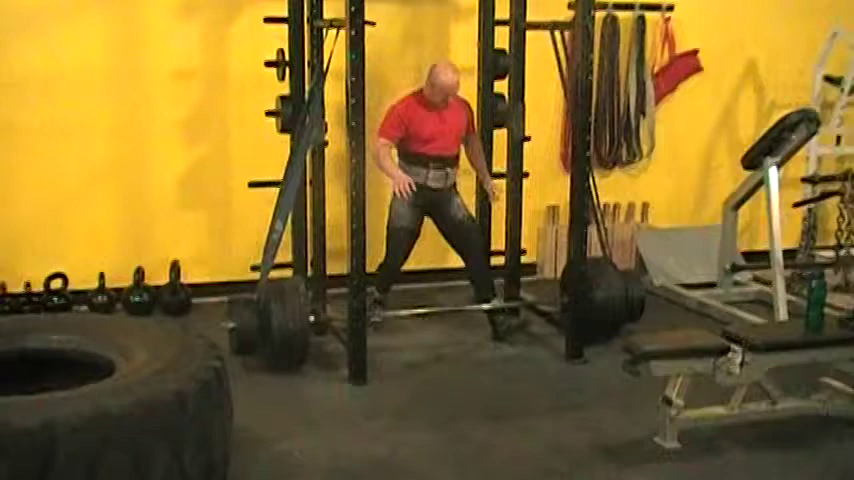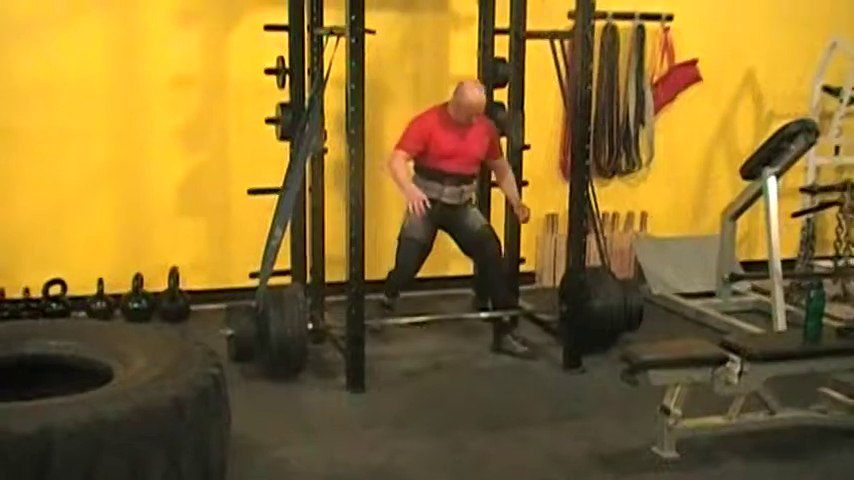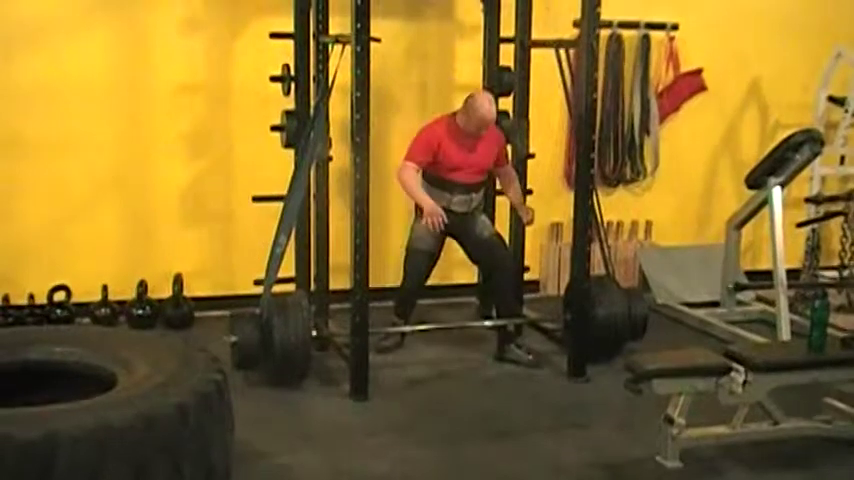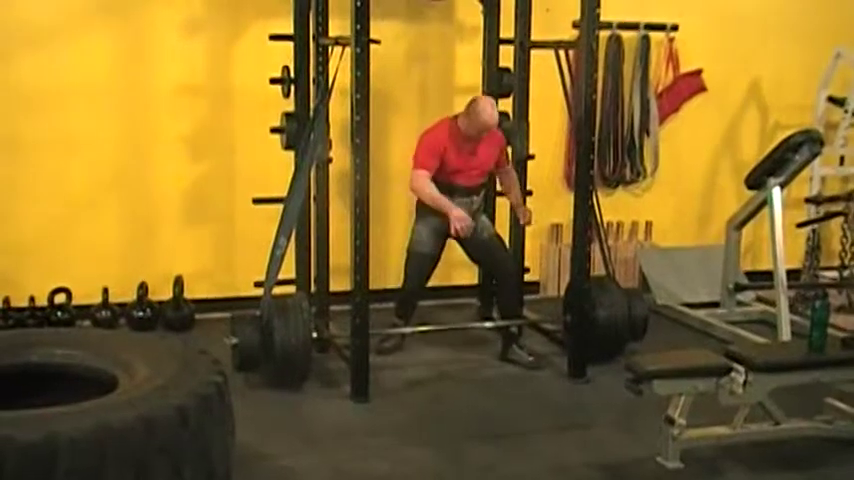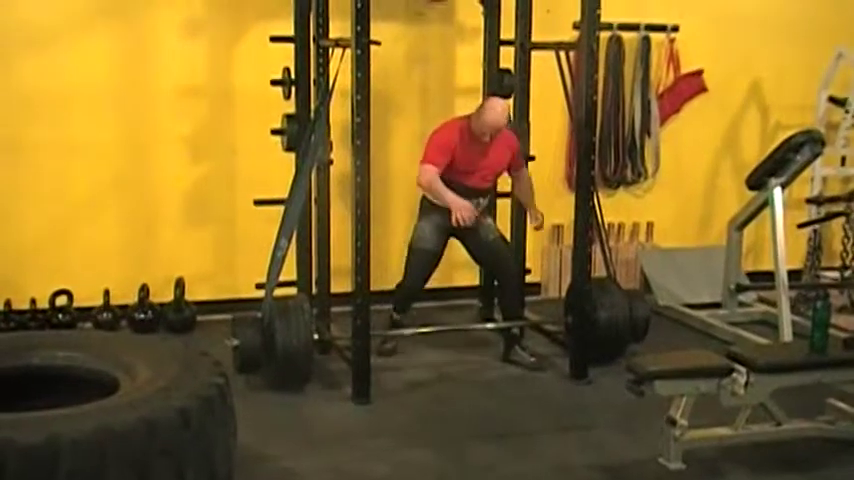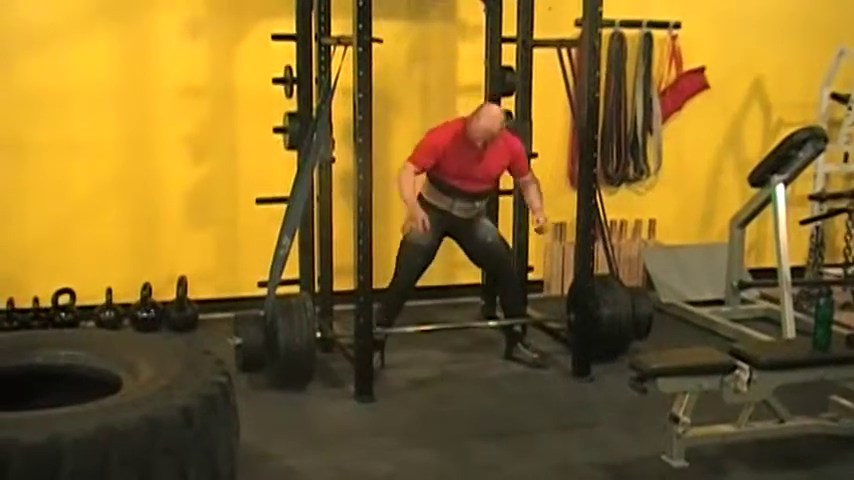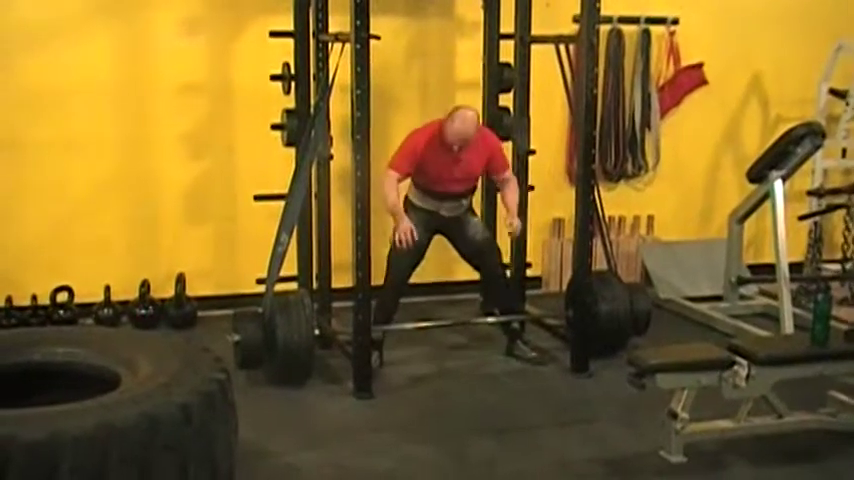
dt=0.2s
person 1, frame 1
left shoulder: (462, 108)
right shoulder: (404, 109)
left elbow: (471, 143)
right elbow: (381, 147)
left wrist: (485, 179)
right wrist: (395, 173)
left hip: (445, 190)
right hip: (411, 189)
left knee: (475, 248)
right knee: (396, 252)
left ankle: (497, 318)
right ankle: (376, 302)
person 1, frame 2
left shoulder: (486, 128)
right shoulder: (426, 123)
left elbow: (500, 166)
right elbow: (396, 160)
left wrist: (516, 202)
right wrist: (410, 189)
left hip: (462, 205)
right hip: (426, 203)
left knee: (494, 260)
right knee: (406, 265)
left ankle: (504, 332)
right ankle: (385, 306)
person 1, frame 3
left shoulder: (495, 136)
right shoulder: (434, 133)
left elbow: (505, 172)
right elbow: (406, 172)
left wrist: (519, 205)
right wrist: (428, 205)
left hip: (471, 212)
right hip: (433, 212)
left knee: (505, 268)
right knee: (414, 275)
left ankle: (508, 341)
right ankle: (397, 329)
person 1, frame 4
left shoulder: (496, 137)
right shoulder: (437, 135)
left elbow: (505, 171)
right elbow: (418, 181)
left wrist: (518, 205)
right wrist: (450, 209)
left hip: (471, 214)
right hip: (434, 212)
left knee: (507, 270)
right knee: (415, 276)
left ankle: (511, 342)
right ankle: (398, 329)
person 1, frame 5
left shoulder: (509, 141)
right shoulder: (449, 133)
left elbow: (519, 174)
right elbow: (425, 175)
left wrist: (531, 207)
right wrist: (453, 201)
left hip: (476, 214)
right hip: (439, 210)
left knee: (510, 271)
right knee: (415, 275)
left ankle: (514, 343)
right ankle: (393, 326)
person 1, frame 6
left shoulder: (510, 145)
right shoulder: (442, 136)
left elbow: (528, 179)
right elbow: (408, 171)
left wrist: (537, 210)
right wrist: (413, 209)
left hip: (473, 216)
right hip: (433, 211)
left knee: (507, 270)
right knee: (405, 274)
left ankle: (516, 341)
right ankle: (377, 343)
person 1, frame 7
left shoulder: (488, 142)
right shoulder: (421, 139)
left elbow: (506, 179)
right elbow: (389, 179)
left wrist: (512, 213)
right wrist: (400, 218)
left hip: (461, 212)
right hip: (421, 211)
left knee: (494, 267)
right knee: (397, 272)
left ankle: (515, 337)
right ankle: (375, 343)
